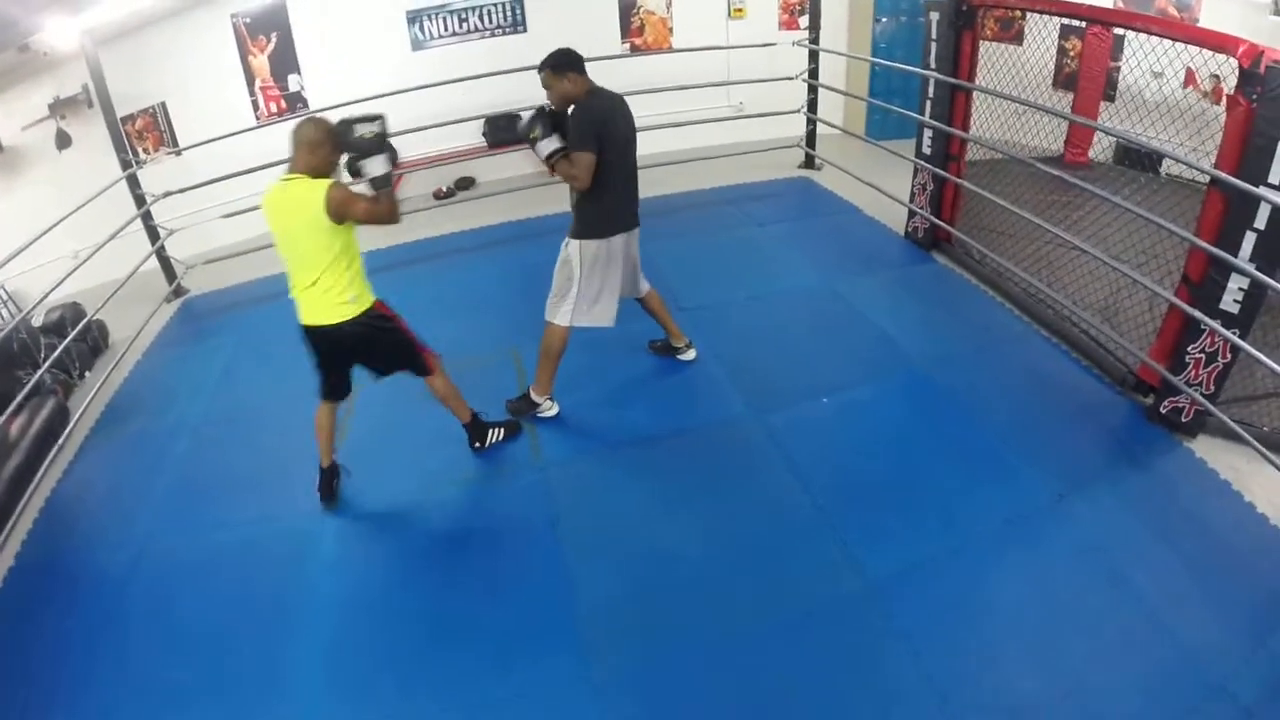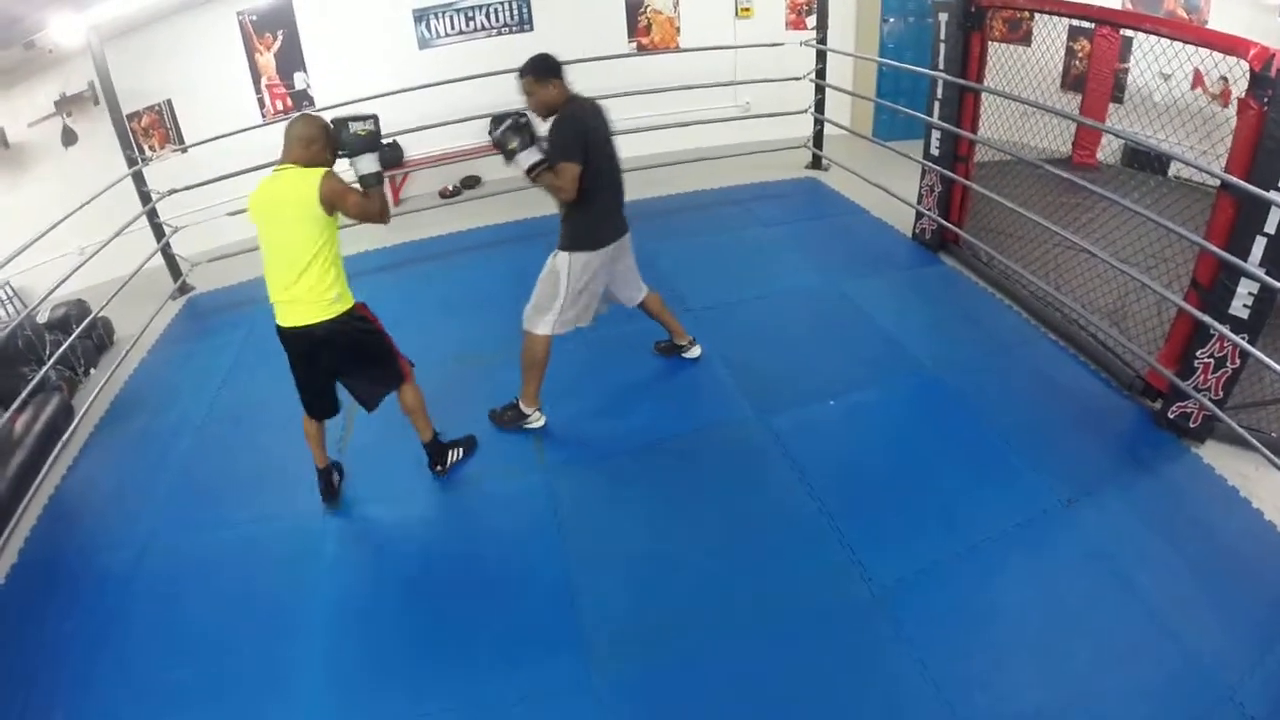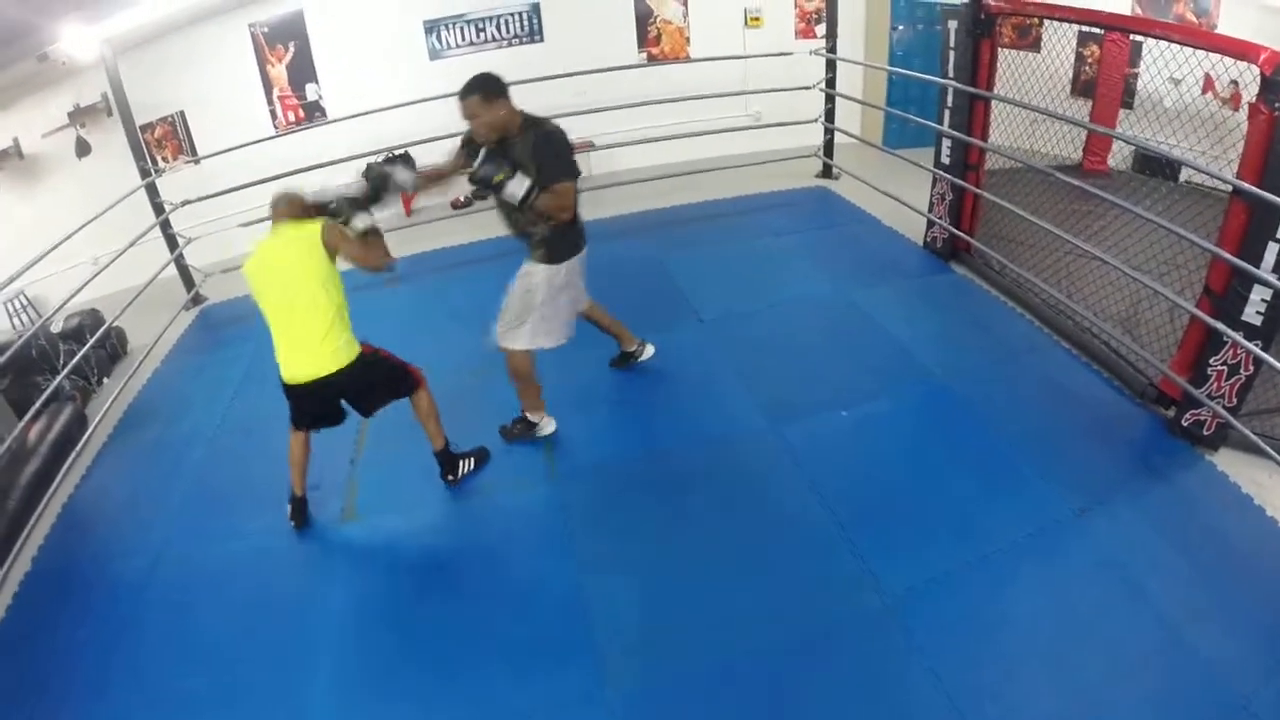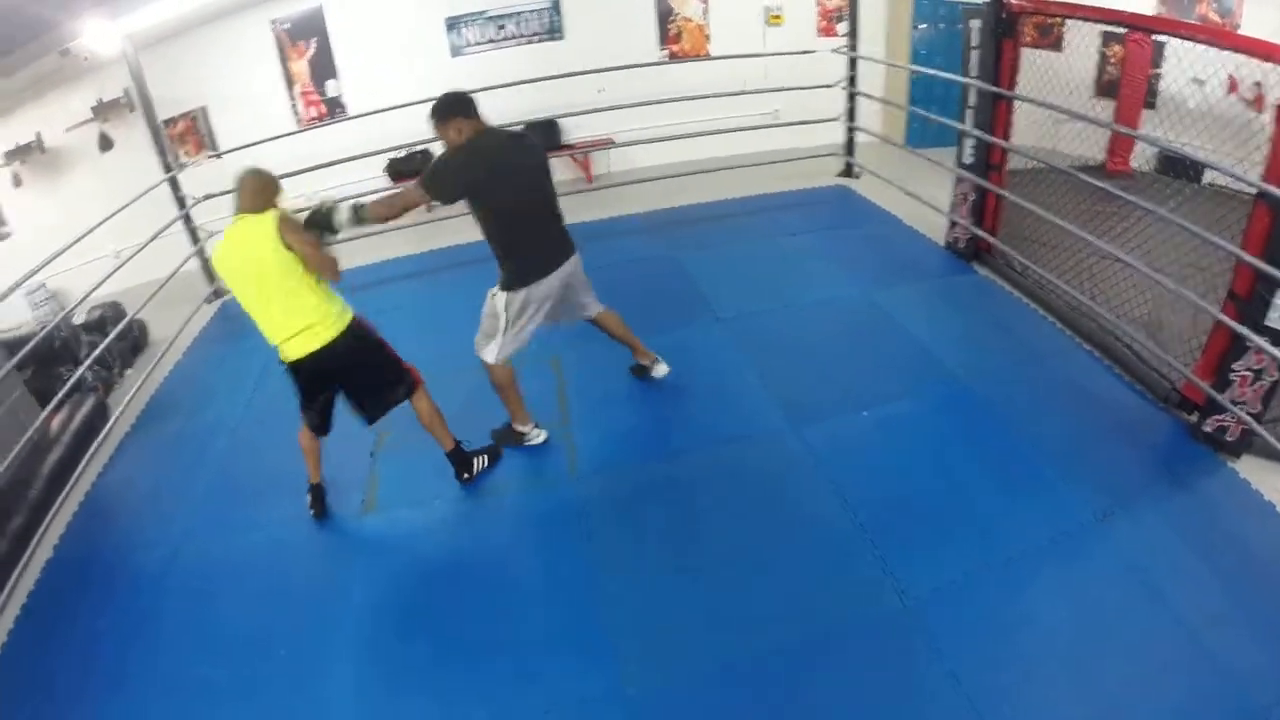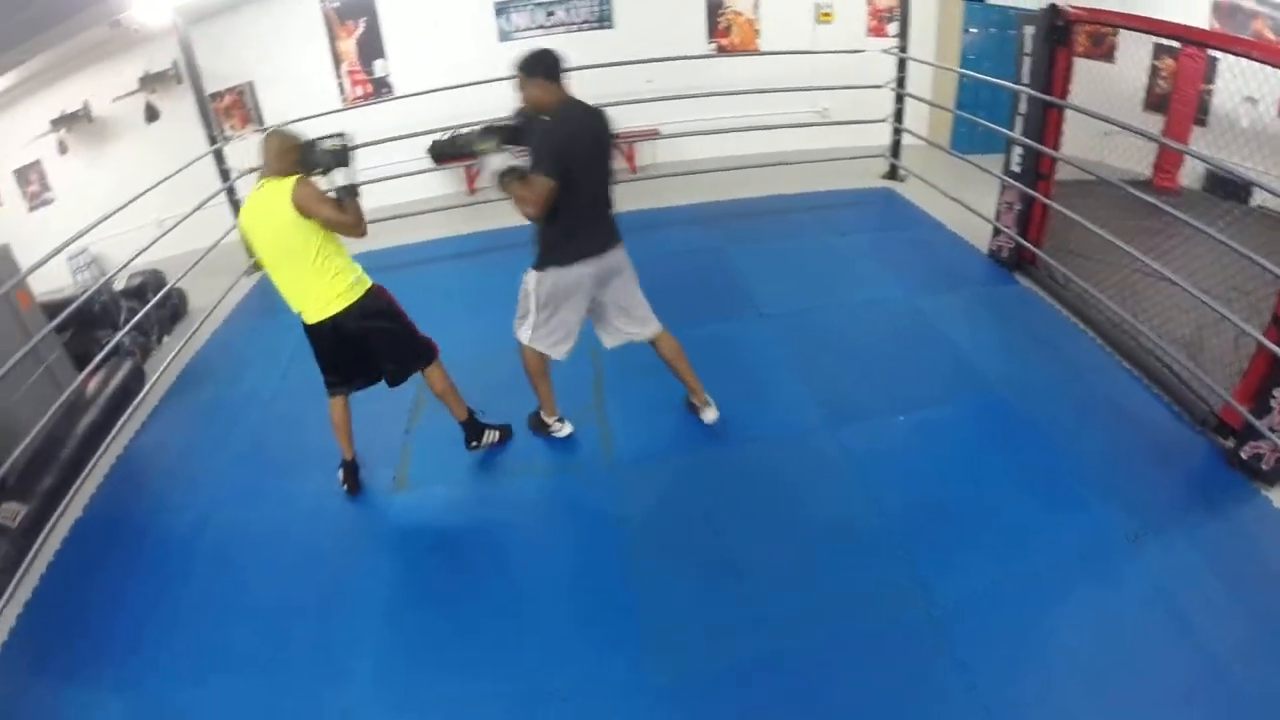
dt=0.3s
person 1, frame 1
left shoulder: (586, 114)
right shoulder: (614, 102)
left elbow: (581, 178)
left wrist: (547, 141)
right wrist: (558, 131)
left hip: (594, 230)
right hip: (625, 221)
left knee: (560, 311)
right knee: (636, 285)
left ankle: (540, 397)
right ankle: (680, 343)
person 1, frame 2
left shoulder: (568, 123)
right shoulder: (587, 110)
left elbow: (565, 190)
left wrist: (523, 154)
right wrist: (524, 145)
left hip: (584, 241)
right hip: (613, 229)
left knee: (538, 321)
right knee: (634, 290)
left ankle: (528, 408)
right ankle: (685, 341)
person 1, frame 3
left shoulder: (547, 138)
right shoulder: (485, 139)
left elbow: (563, 210)
right elbow: (448, 170)
left wrist: (511, 185)
left hip: (554, 253)
right hip: (546, 247)
left knee: (512, 337)
right knee: (574, 304)
left ankle: (536, 417)
right ankle: (633, 346)
person 1, frame 4
left shoulder: (461, 162)
right shoulder: (526, 143)
left elbow: (400, 202)
left wrist: (343, 213)
left hip: (523, 276)
right hip: (564, 254)
left knee: (492, 351)
right knee: (590, 309)
left ankle: (524, 428)
right ankle: (649, 361)
person 1, frame 5
left shoulder: (551, 133)
right shoulder: (595, 119)
left elbow: (533, 206)
left wrist: (507, 175)
left hip: (561, 261)
right hip: (607, 249)
left knee: (531, 336)
right knee: (648, 327)
left ankle: (551, 418)
right ankle: (701, 399)
person 2, frame 1
left shoulder: (272, 198)
right shoulder: (330, 194)
right elbow: (387, 214)
right wrist: (376, 162)
left hip: (312, 323)
right hip: (355, 315)
left knee: (330, 396)
right knee: (429, 365)
left ankle: (326, 477)
right ankle: (478, 432)
person 2, frame 2
left shoulder: (257, 196)
right shoulder: (322, 183)
right elbow: (379, 213)
right wrist: (367, 160)
left hip: (289, 325)
right hip: (334, 316)
left knee: (314, 406)
right knee: (402, 376)
left ankle: (326, 476)
right ankle: (437, 453)
person 2, frame 3
left shoulder: (253, 264)
right shoulder: (320, 231)
right elbow: (380, 262)
right wrist: (363, 224)
left hip: (294, 375)
right hip: (342, 361)
left knee: (301, 427)
right knee: (415, 382)
left ankle: (297, 504)
right ankle: (449, 463)
person 2, frame 4
left shoulder: (218, 256)
right shoulder: (278, 223)
right elbow: (328, 273)
right wrist: (315, 237)
left hip: (299, 355)
right hip: (340, 334)
left knee: (311, 420)
right knee: (412, 387)
left ankle: (318, 494)
right ankle: (462, 462)
person 2, frame 5
left shoulder: (246, 215)
right shoulder: (296, 189)
right elbow: (355, 227)
right wrist: (344, 186)
left hip: (317, 320)
right hip: (358, 300)
left knee: (338, 390)
right knee: (427, 359)
left ankle: (349, 469)
right ankle: (473, 430)
